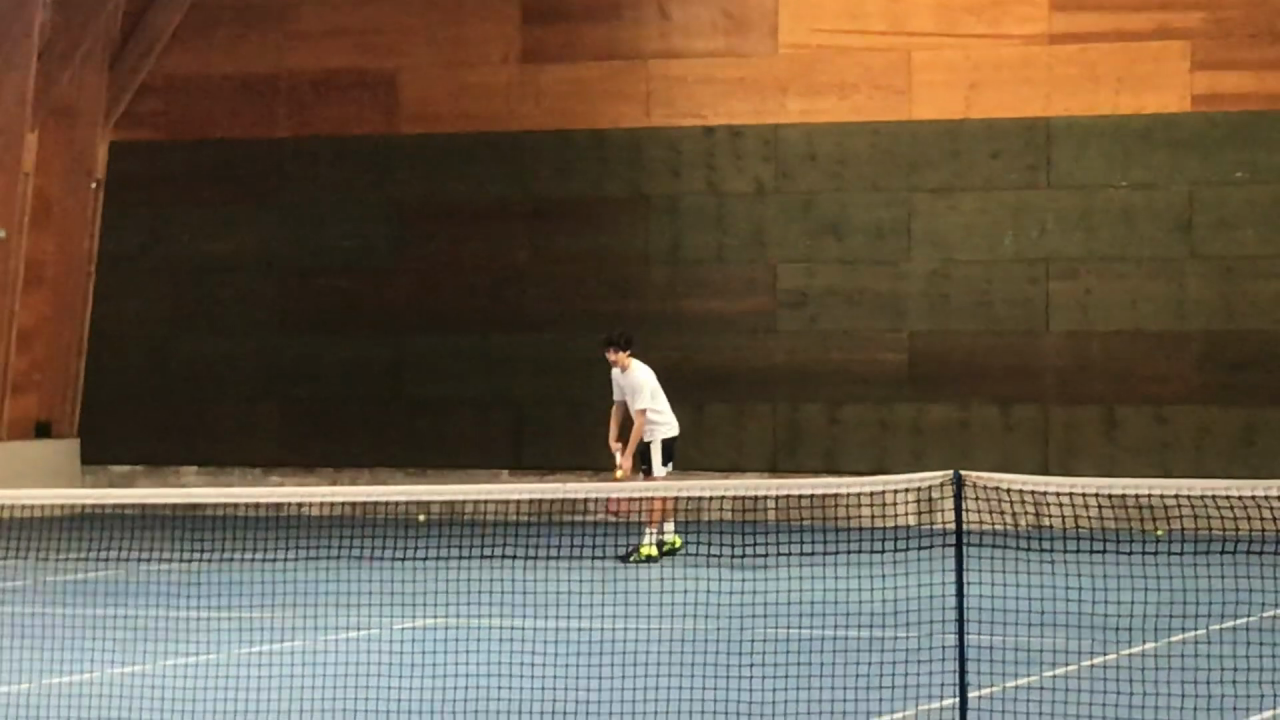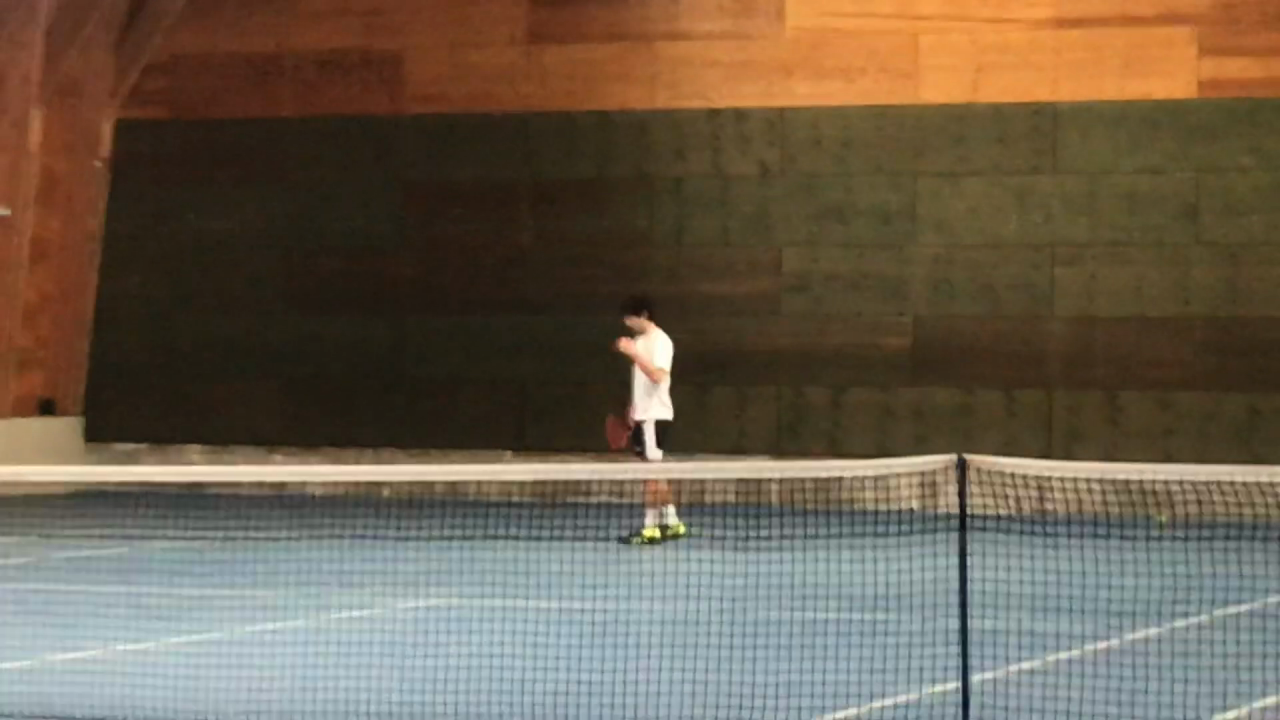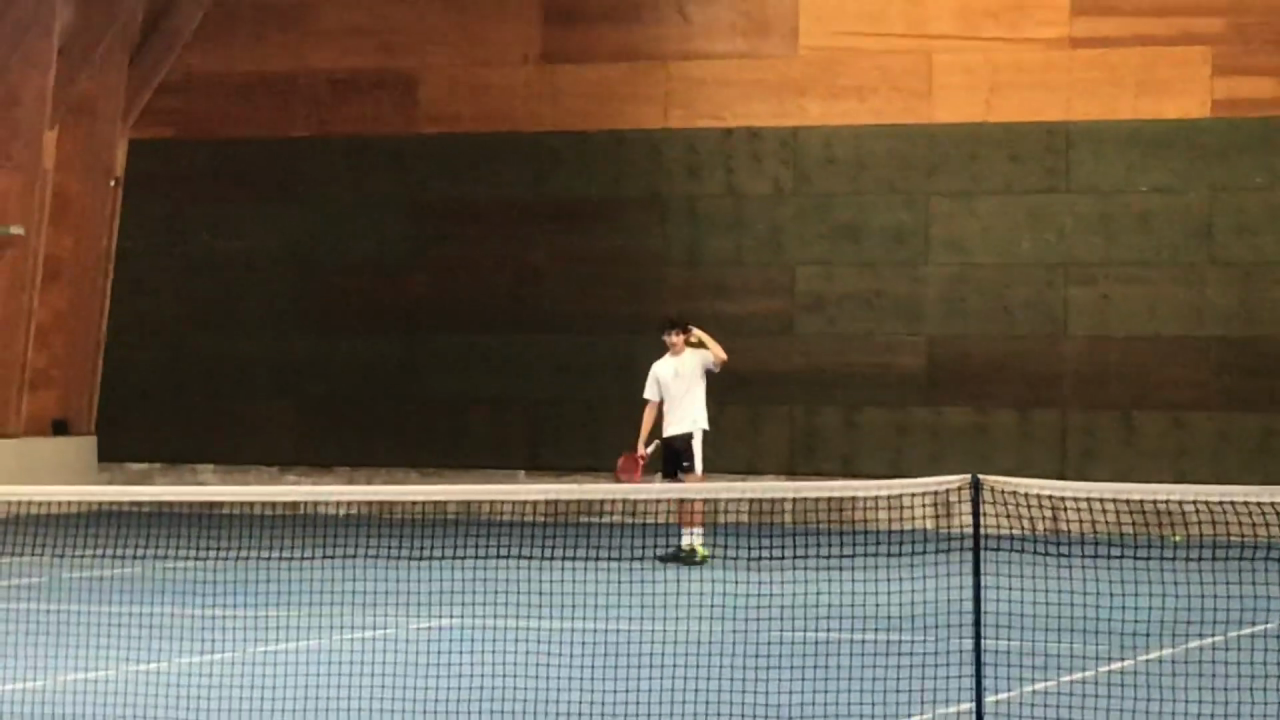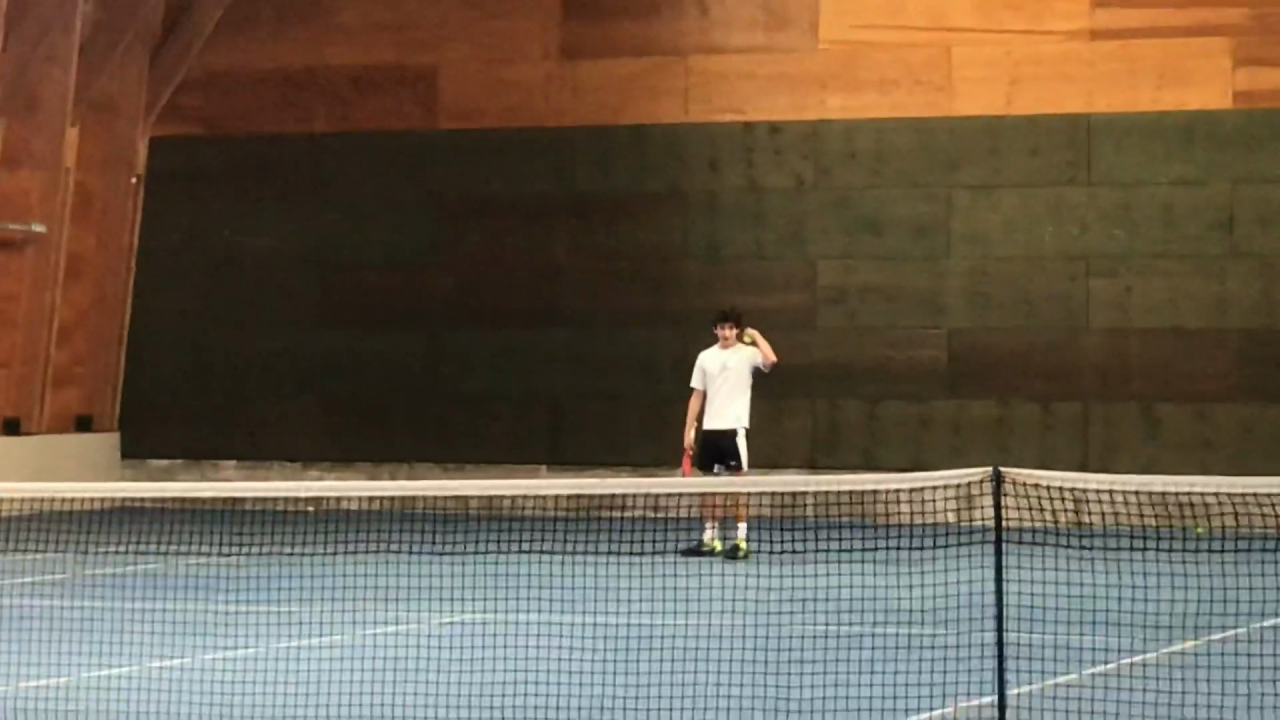
dt=0.7s
person 1, frame 1
left shoulder: (640, 376)
right shoulder: (616, 372)
left elbow: (640, 420)
right elbow: (618, 407)
left wrist: (628, 456)
right wrist: (613, 439)
left hip: (661, 432)
right hip: (655, 432)
left ankle: (648, 546)
right ankle: (669, 538)
person 1, frame 2
left shoulder: (660, 341)
right shoulder: (640, 342)
left elbow: (658, 377)
left wrist: (634, 354)
right wrist: (632, 411)
left hip: (655, 414)
right hip: (643, 414)
left ankle: (650, 528)
right ankle: (671, 523)
person 1, frame 3
left shoulder: (697, 358)
right shoulder: (658, 367)
left elbow: (721, 358)
right elbow: (652, 406)
left wrist: (701, 335)
right wrist: (641, 441)
left hip: (692, 430)
right hip: (669, 434)
left knee: (692, 485)
left ankle: (698, 545)
right ankle: (685, 544)
person 1, frame 4
left shoulder: (747, 353)
right shoulder: (705, 357)
left elbow: (771, 360)
right elbow: (697, 395)
left wrist: (756, 336)
right wrist: (688, 429)
left hip: (735, 427)
right hip: (709, 428)
left ankle: (741, 540)
right ankle: (710, 540)
